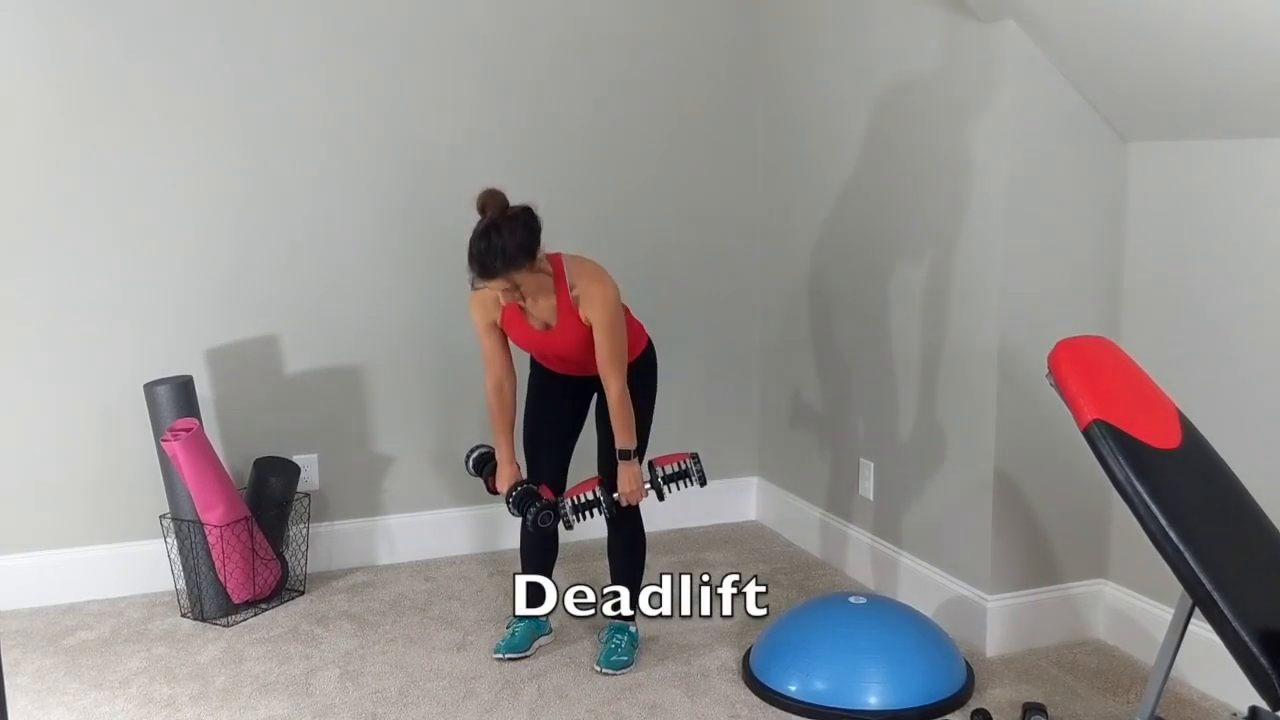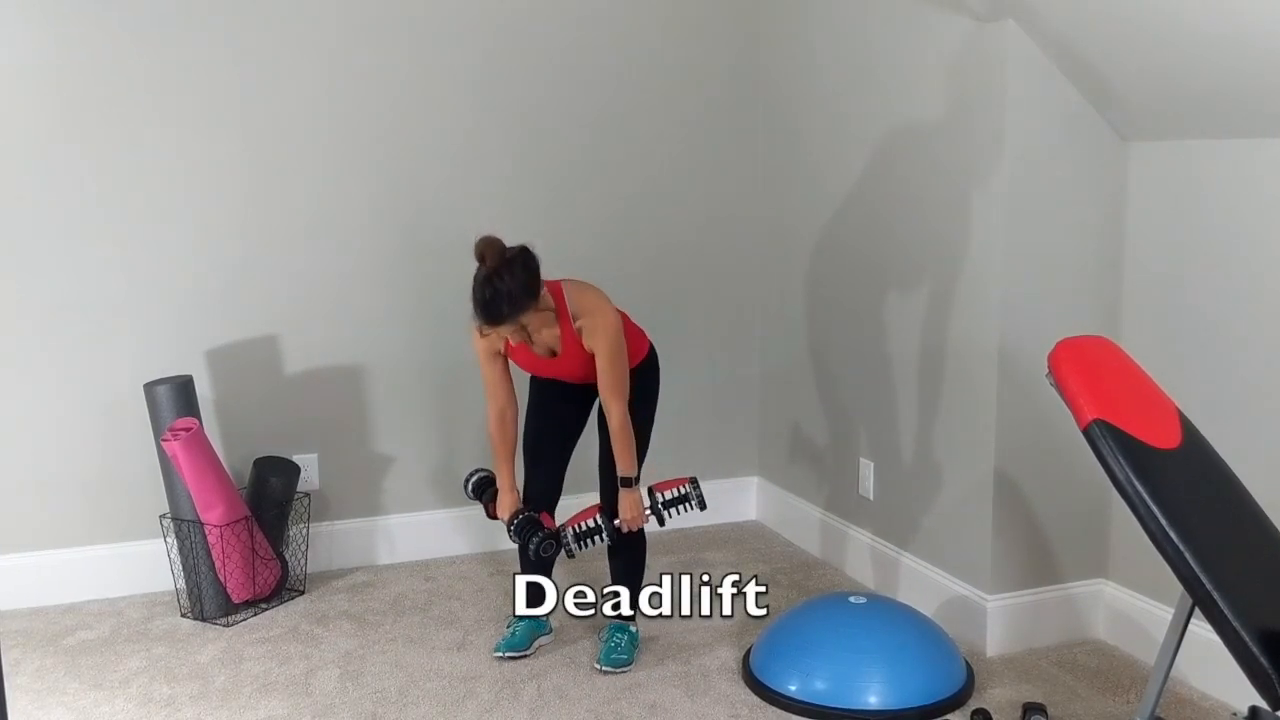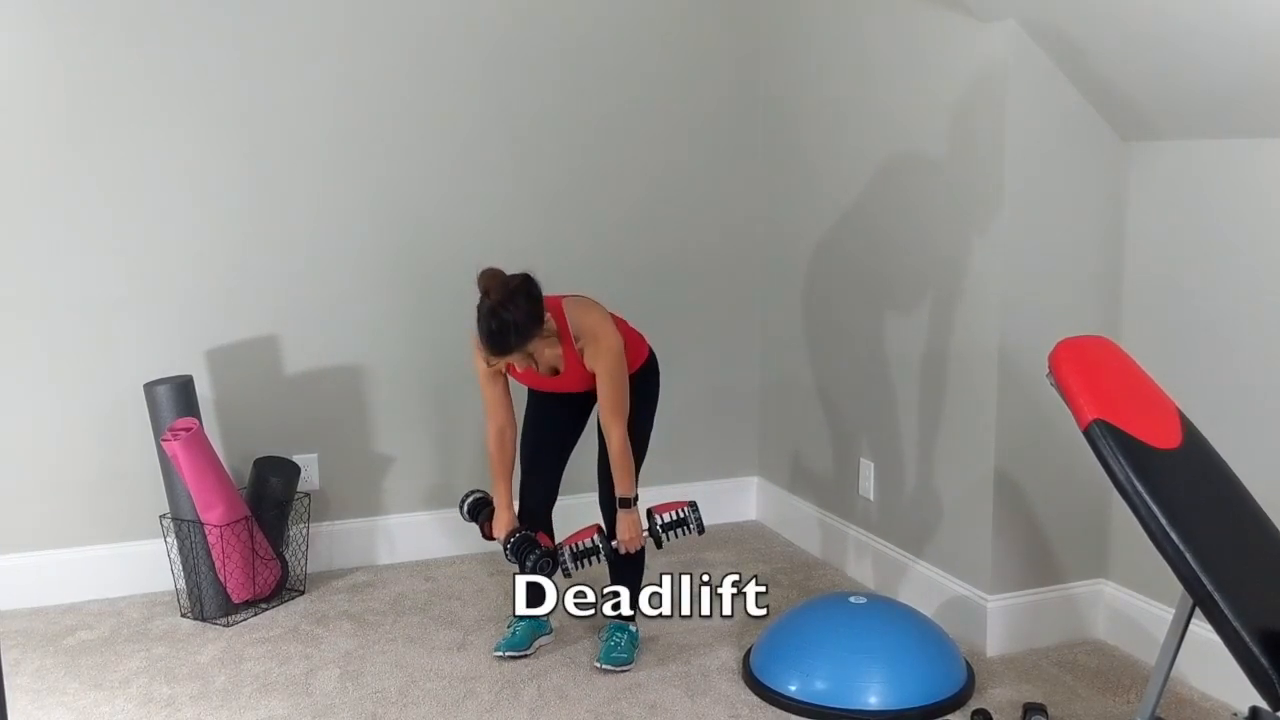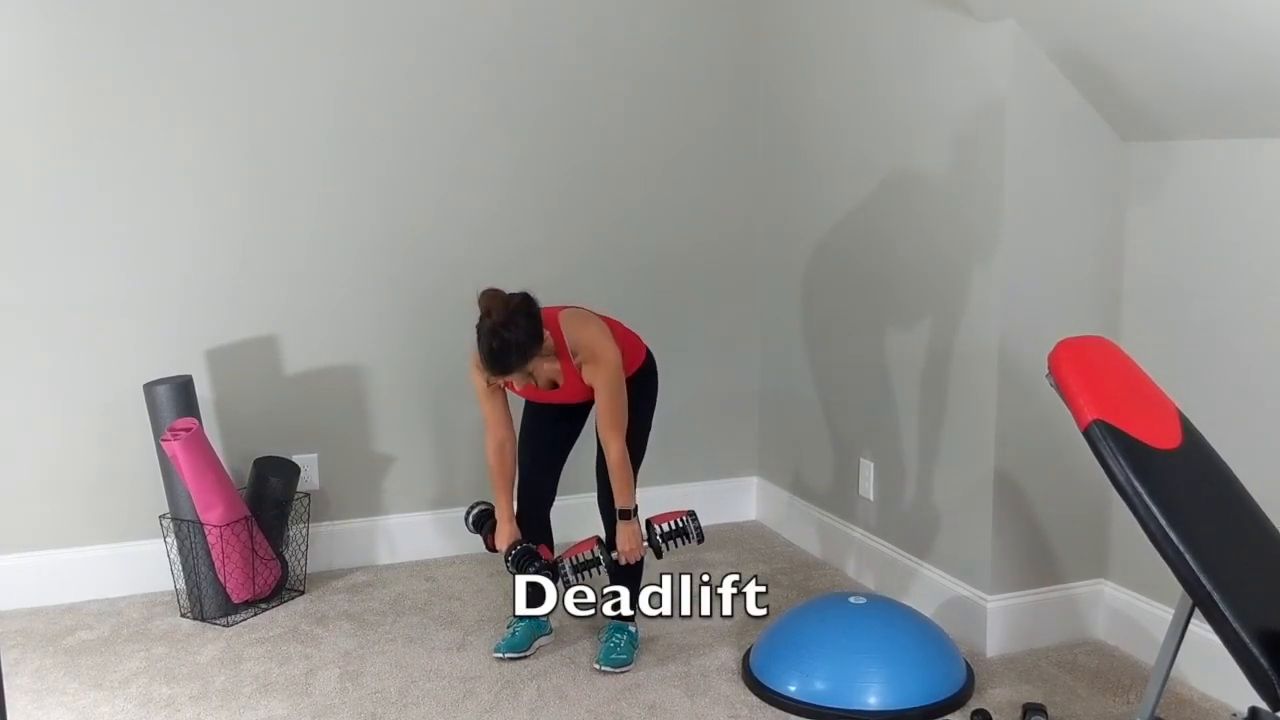
dt=0.3s
person 1, frame 1
left shoulder: (592, 287)
right shoulder: (486, 301)
left elbow: (613, 382)
right elbow: (500, 382)
left wrist: (627, 459)
right wrist: (505, 459)
left hip: (628, 370)
right hip: (553, 375)
left knee: (619, 499)
left ankle: (623, 623)
right ankle: (532, 616)
person 1, frame 2
left shoulder: (593, 314)
right shoulder: (489, 328)
left elbow: (615, 410)
right elbow: (500, 409)
left wrist: (629, 485)
right wrist: (505, 486)
left hip: (630, 372)
right hip: (556, 382)
left knee: (617, 504)
right knee: (536, 496)
left ankle: (624, 622)
right ankle: (532, 616)
person 1, frame 3
left shoulder: (595, 332)
right shoulder: (490, 346)
left elbow: (615, 431)
right elbow: (500, 427)
left wrist: (628, 506)
right wrist: (502, 506)
left hip: (630, 376)
right hip: (555, 389)
left knee: (612, 504)
right knee: (534, 497)
left ankle: (624, 622)
right ankle: (533, 615)
person 1, frame 4
left shoulder: (594, 346)
right shoulder: (487, 362)
left elbow: (614, 443)
right elbow: (500, 440)
left wrist: (627, 519)
right wrist: (504, 518)
left hip: (630, 376)
right hip: (553, 395)
left knee: (611, 503)
right knee: (531, 497)
left ankle: (622, 622)
right ankle: (533, 616)
